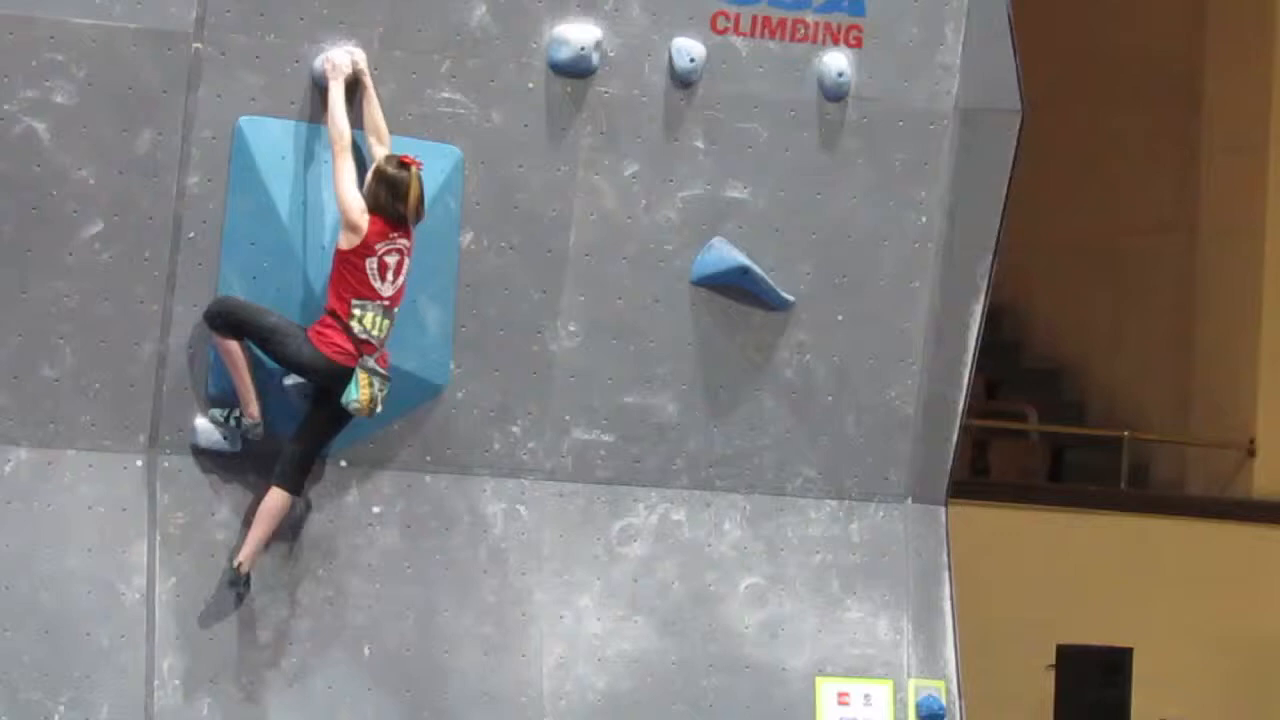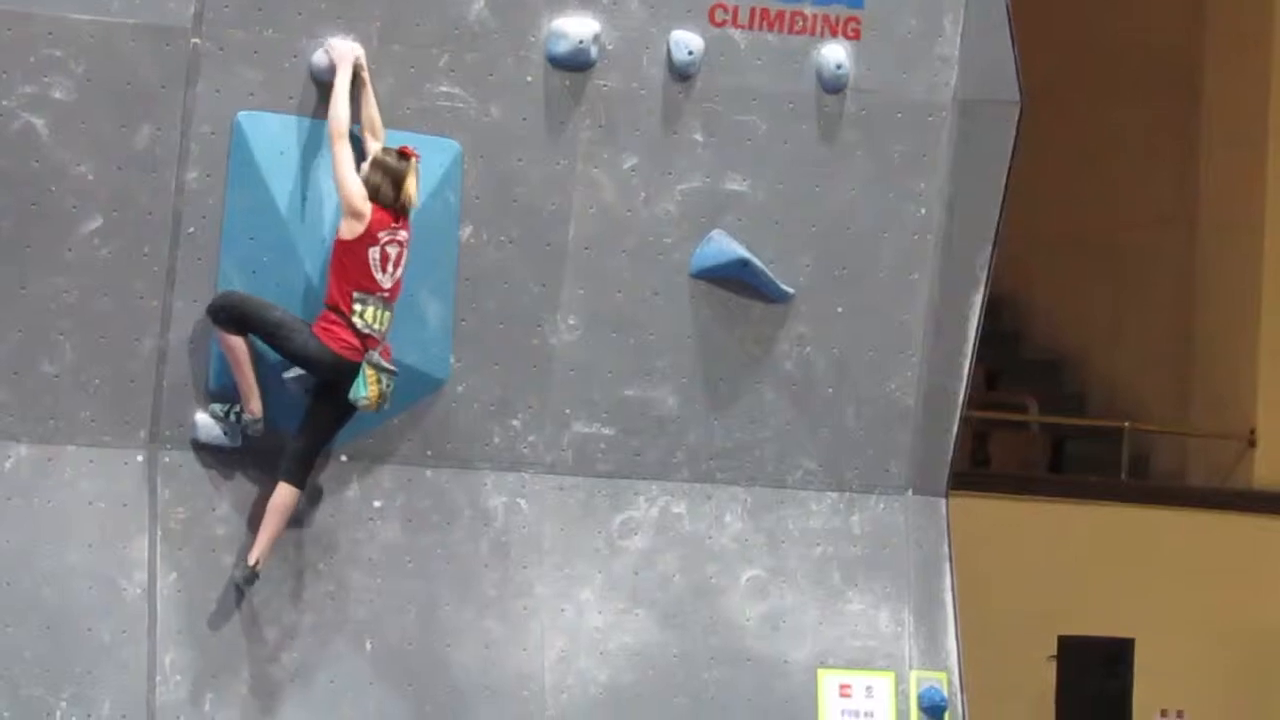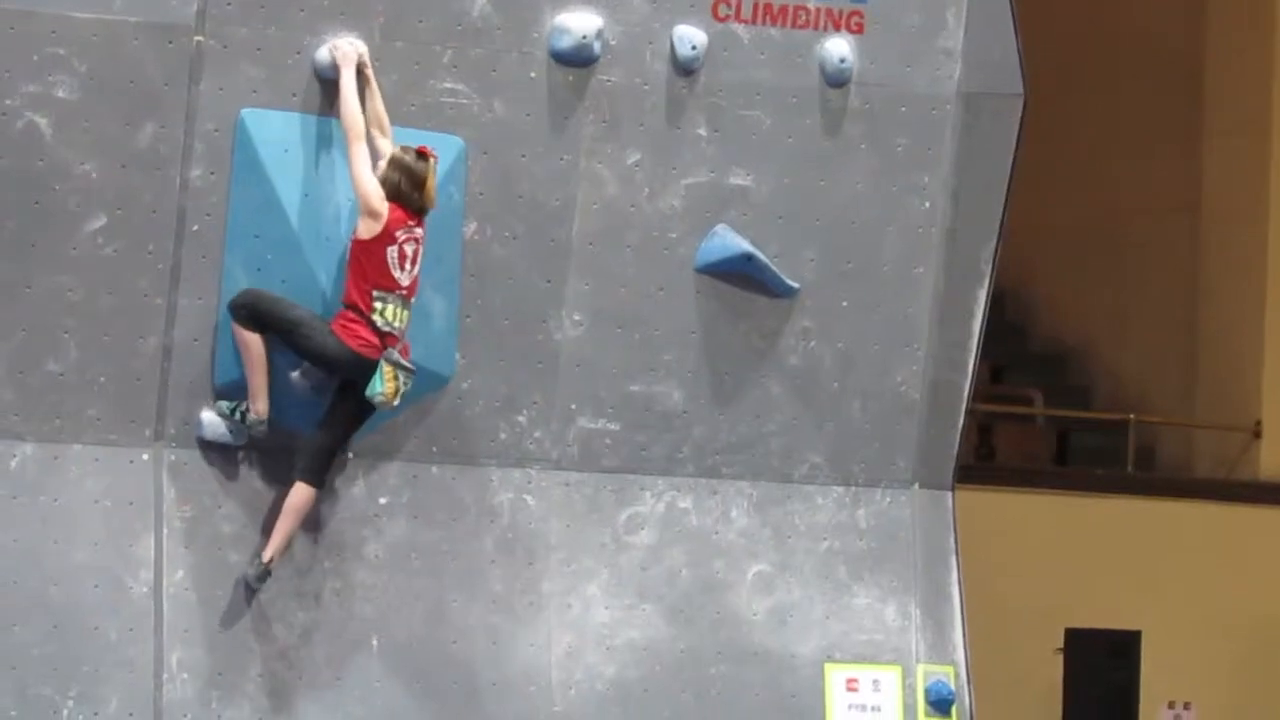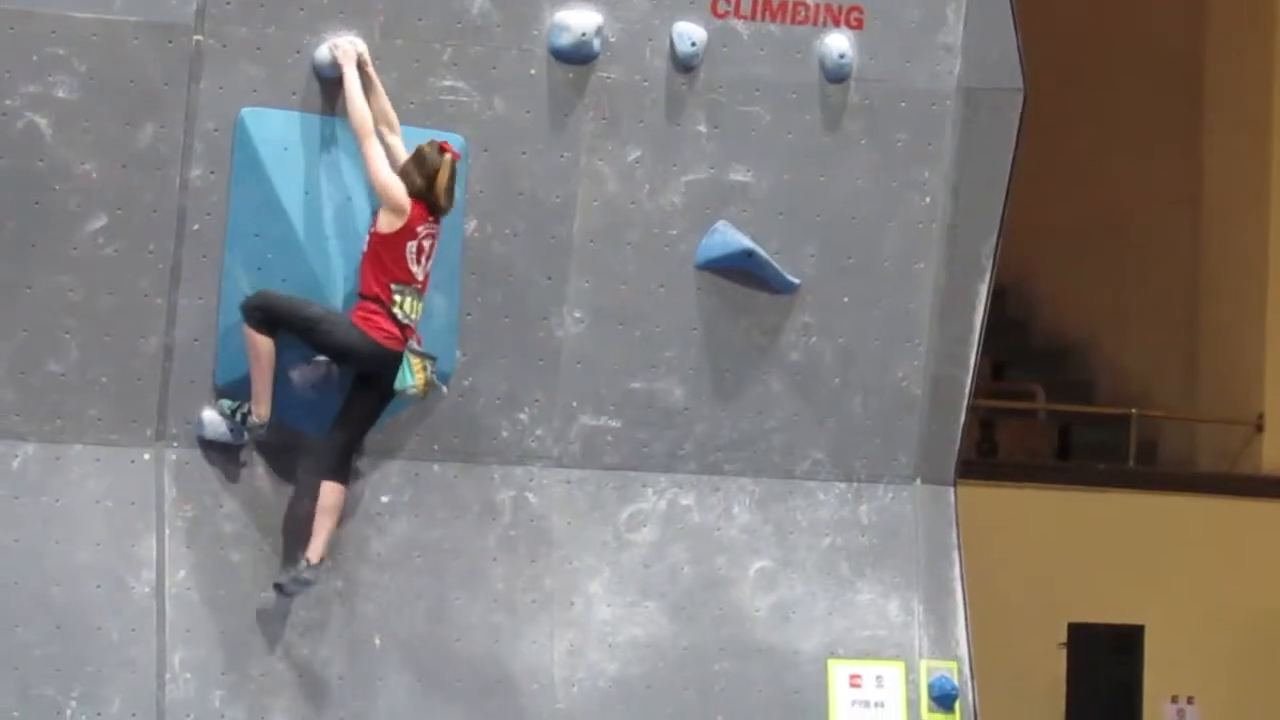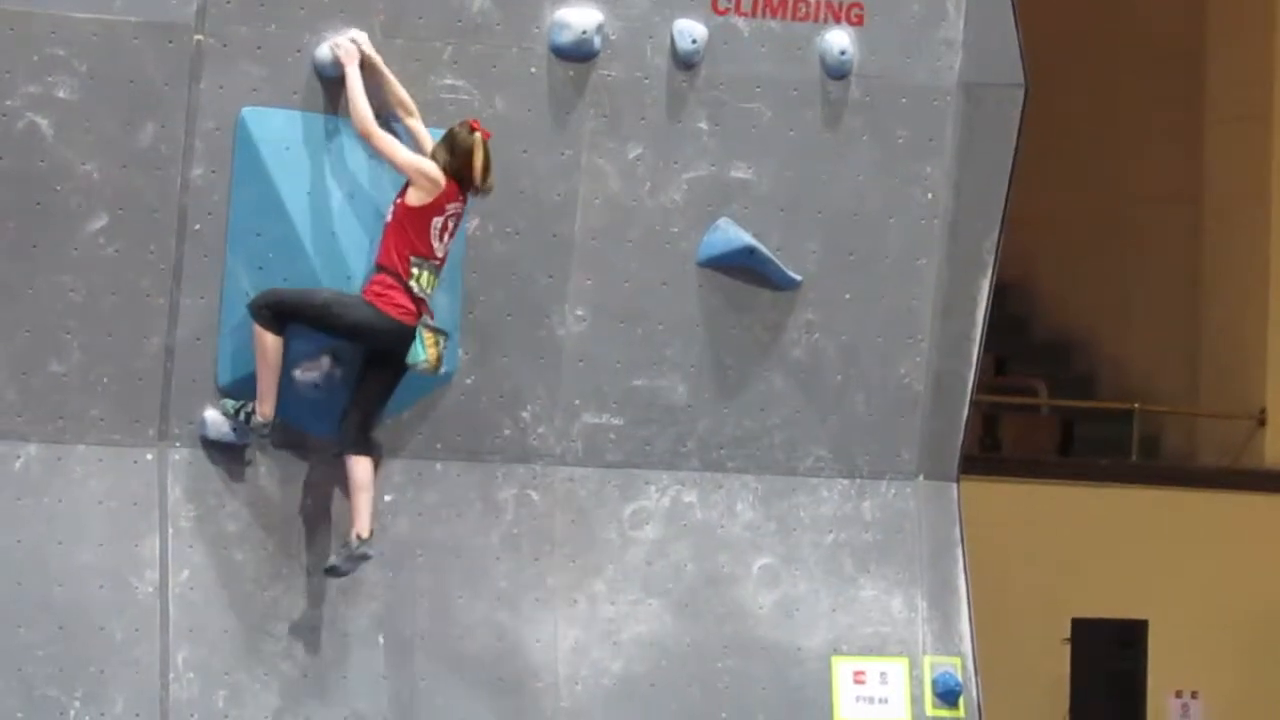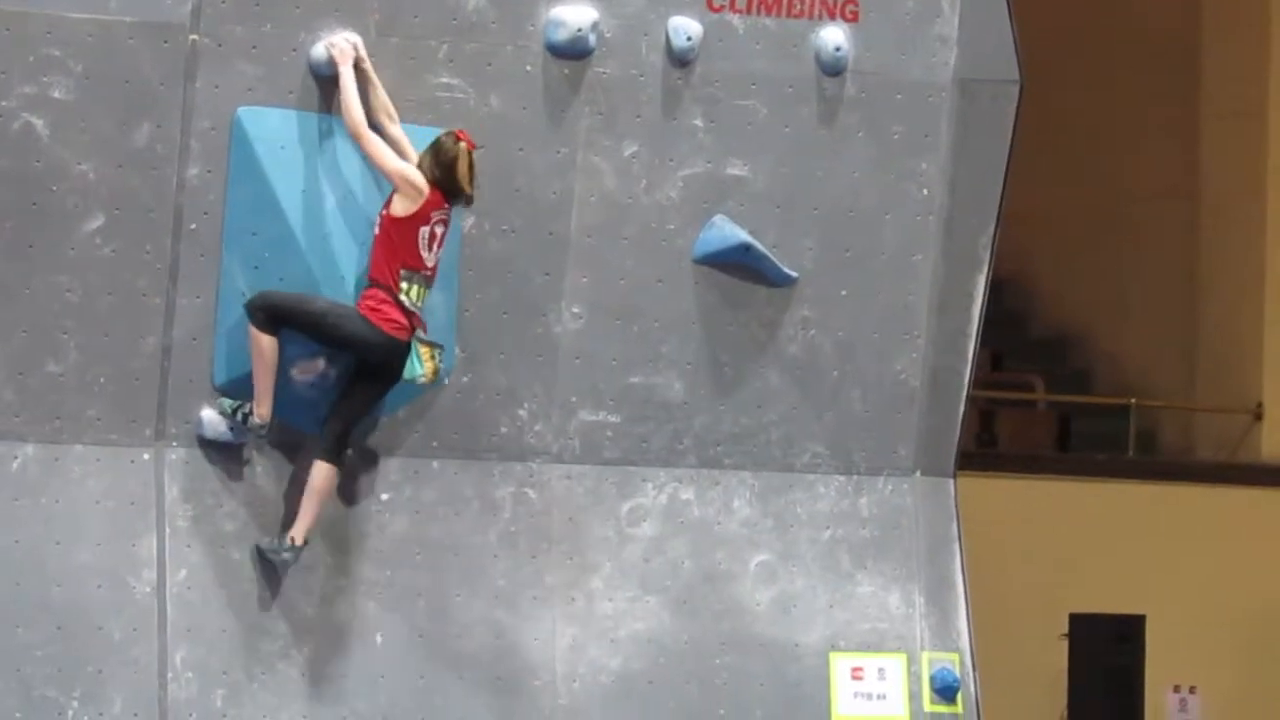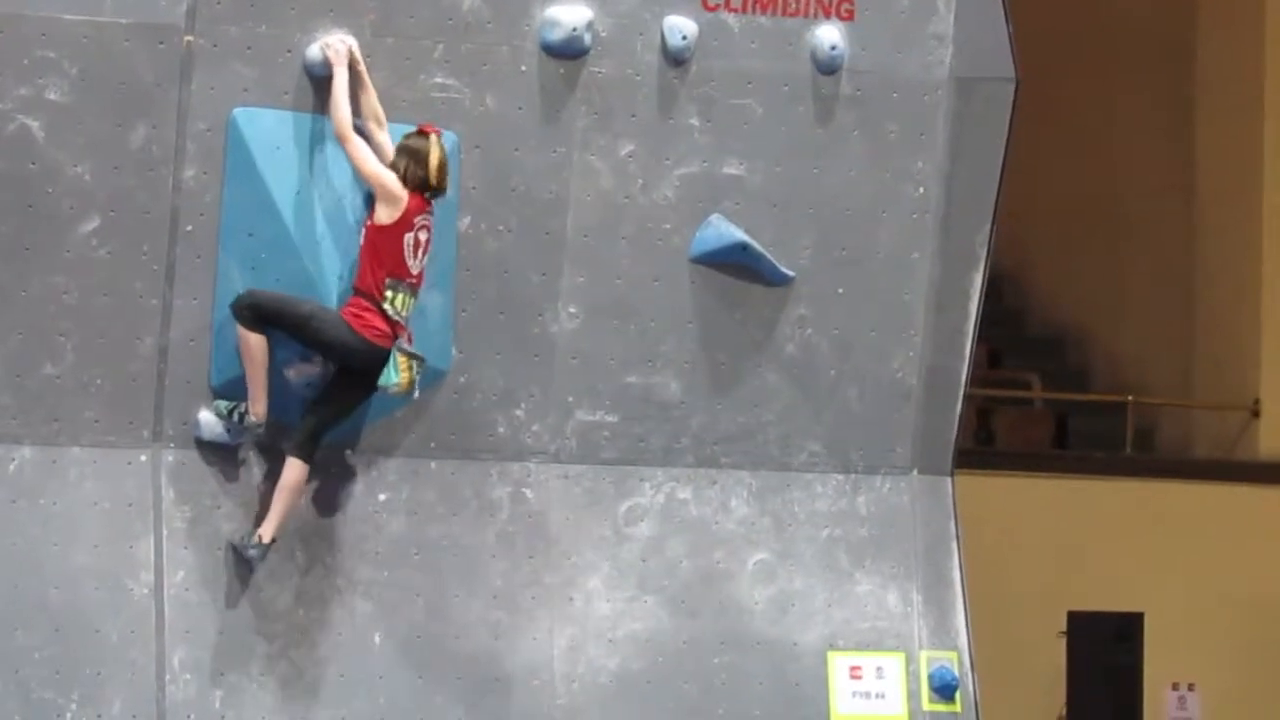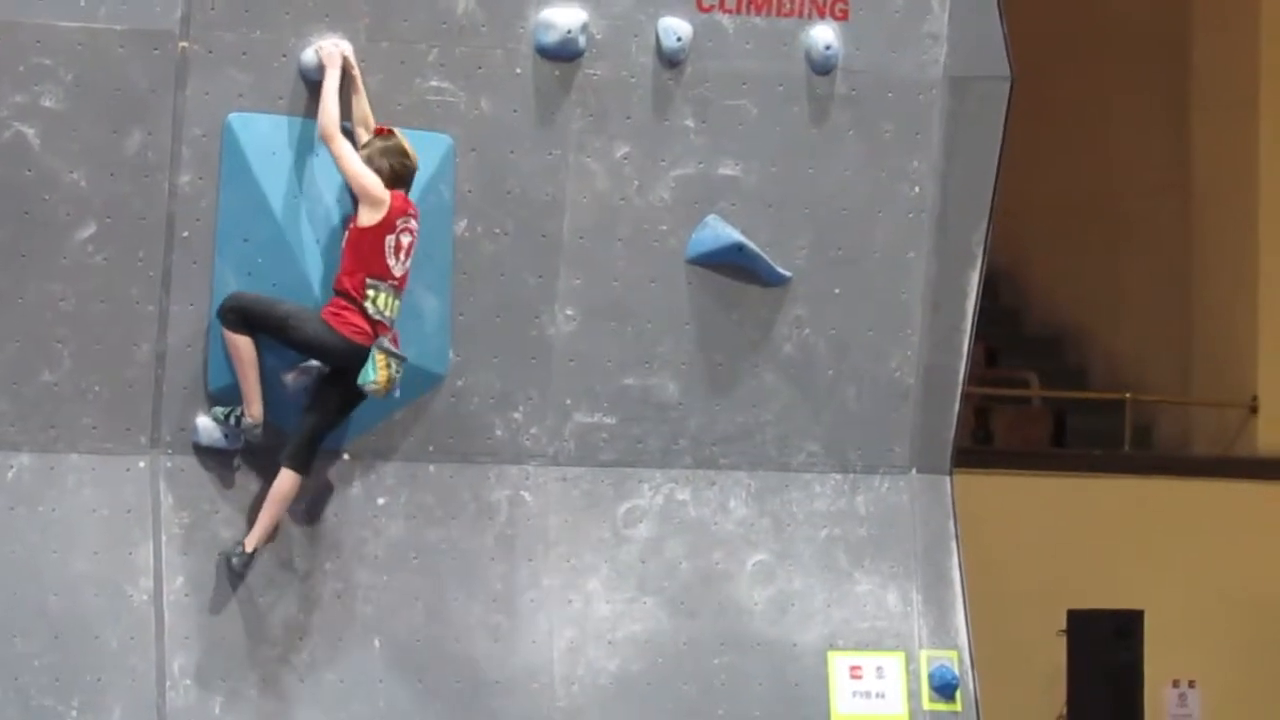
dt=0.3s
person 1, frame 1
left shoulder: (359, 224)
right shoulder: (404, 229)
left elbow: (342, 148)
right elbow: (378, 143)
left wrist: (337, 81)
right wrist: (365, 81)
left hip: (326, 356)
left knee: (221, 312)
right knee: (294, 466)
left ankle: (249, 417)
right ankle: (242, 565)
person 1, frame 2
left shoulder: (360, 212)
right shoulder: (400, 220)
left elbow: (340, 139)
right elbow: (374, 140)
left wrist: (344, 70)
right wrist: (363, 75)
left hip: (330, 351)
right hip: (364, 366)
left knee: (225, 306)
right knee: (300, 457)
left ankle: (250, 412)
right ankle: (252, 563)
person 1, frame 3
left shoulder: (378, 211)
right shoulder: (415, 219)
left elbow: (356, 136)
right elbow: (380, 135)
left wrist: (347, 69)
right wrist: (366, 71)
left hip: (350, 348)
right hip: (384, 365)
left knee: (246, 305)
right knee: (316, 458)
left ankle: (254, 414)
right ankle: (264, 562)
person 1, frame 4
left shoulder: (399, 204)
right shoulder: (429, 214)
left elbow: (368, 134)
right elbow: (389, 131)
left wrist: (349, 67)
right wrist: (368, 71)
left hip: (368, 341)
right hip: (397, 356)
left knee: (259, 307)
right knee: (336, 452)
left ankle: (254, 417)
right ankle: (309, 562)
person 1, frame 5
left shoulder: (430, 177)
right shoulder: (454, 191)
left elbow: (365, 126)
right elbow: (409, 116)
left wrist: (350, 65)
right wrist: (374, 60)
left hip: (383, 314)
right hip: (408, 328)
left knee: (267, 304)
right knee: (356, 429)
left ankle: (260, 414)
right ankle: (358, 539)
person 1, frame 6
left shoulder: (415, 184)
right shoulder: (437, 202)
left elbow: (358, 127)
right elbow: (383, 121)
left wrist: (344, 66)
right wrist: (362, 66)
left hip: (375, 329)
right hip: (397, 343)
left knee: (264, 308)
right knee: (335, 434)
left ankle: (256, 416)
right ankle: (293, 542)
person 1, frame 7
left shoulder: (395, 194)
right shoulder: (422, 205)
left elbow: (344, 133)
right elbow: (376, 129)
left wrist: (339, 68)
right wrist: (359, 69)
left hip: (359, 337)
right hip: (384, 350)
left knee: (249, 305)
right knee: (308, 431)
left ankle: (253, 413)
right ankle: (263, 537)
person 1, frame 8
left shoulder: (377, 196)
right shoulder: (407, 208)
left elbow: (330, 133)
right elbow: (365, 132)
left wrist: (333, 70)
right wrist: (353, 74)
left hip: (342, 335)
right hip: (372, 351)
left knee: (234, 308)
right knee: (303, 442)
left ankle: (251, 416)
right ankle: (249, 546)
